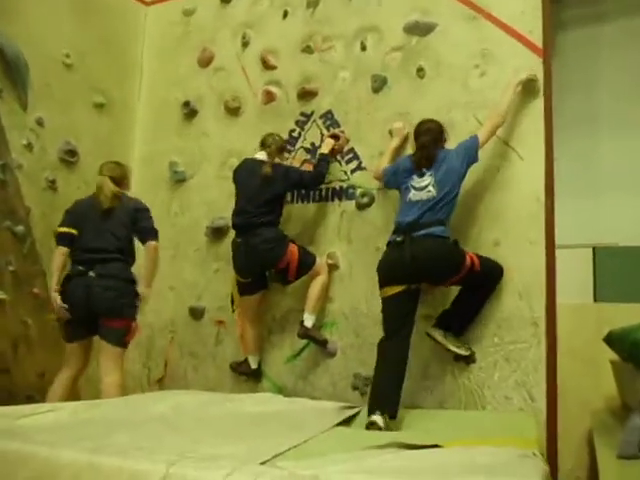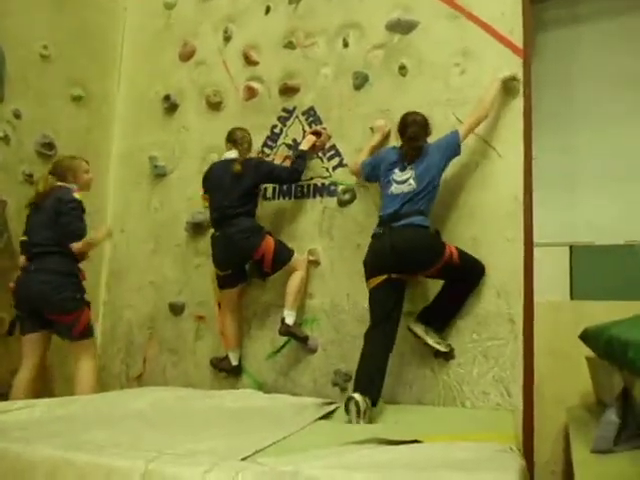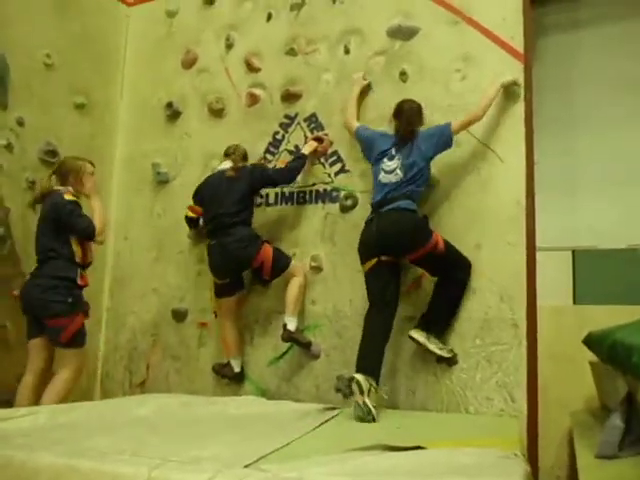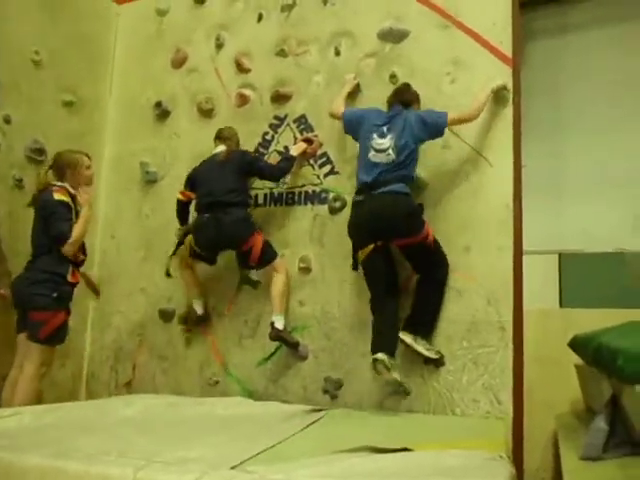
dt=0.5s
person 1, frame 1
left shoulder: (405, 166)
right shoulder: (456, 158)
left elbow: (378, 173)
right elbow: (495, 122)
left wrist: (396, 141)
right wrist: (516, 86)
left hip: (394, 257)
right hip: (433, 251)
left knee: (394, 338)
right knee: (491, 272)
left ankle: (379, 412)
right ankle: (447, 329)
person 1, frame 2
left shoulder: (386, 158)
right shoulder: (437, 152)
left elbow: (355, 169)
right elbow: (478, 117)
left wrist: (377, 138)
right wrist: (499, 83)
left hip: (380, 247)
right hip: (415, 240)
left knee: (381, 327)
right knee: (472, 271)
left ankle: (362, 394)
right ankle: (429, 323)
person 1, frame 3
left shoulder: (377, 141)
right shoulder: (426, 140)
left elbow: (350, 122)
right elbow: (474, 117)
left wrist: (357, 89)
right wrist: (499, 86)
left hip: (373, 231)
right hip: (405, 224)
left knee: (380, 309)
right knee: (458, 269)
left ankle: (364, 377)
right ankle: (428, 329)
person 1, frame 4
left shoulder: (366, 118)
right shoulder: (417, 119)
left elbow: (335, 110)
right elbow: (470, 114)
left wrist: (347, 87)
right wrist: (491, 90)
left hip: (361, 212)
right hip: (396, 207)
left knee: (383, 290)
right knee: (435, 268)
left ankle: (382, 353)
right ankle: (416, 331)
person 2, frame 1
left shoulder: (78, 207)
right shoulder: (135, 207)
left elbow: (62, 248)
right elbow: (151, 245)
left wrist: (55, 289)
right wrist: (146, 285)
left hip: (78, 288)
right hip: (115, 288)
left knee: (71, 367)
right knee: (111, 369)
person 2, frame 2
left shoulder: (38, 204)
right shoulder: (68, 197)
left elbow: (24, 254)
right elbow: (77, 245)
left wrist: (20, 289)
right wrist: (100, 236)
left hip: (28, 284)
right hip: (57, 284)
left knee: (30, 364)
right knee: (86, 355)
person 2, frame 3
left shoulder: (55, 203)
right shoulder: (63, 200)
right elbow: (98, 235)
left wrist: (76, 296)
right wrist: (94, 197)
left hip: (40, 290)
right hip: (57, 292)
left knee: (36, 369)
right knee: (71, 367)
person 2, frame 4
left shoulder: (60, 199)
right shoulder: (56, 197)
right elbow: (68, 246)
right wrist: (86, 210)
left hip: (34, 286)
right hip: (47, 289)
left knee: (22, 365)
right knee: (37, 366)
person 3, frame 1
left shoulder: (242, 168)
right shoulder: (282, 172)
right elbow: (316, 178)
right wrist: (325, 151)
left hip: (242, 248)
right hip: (269, 242)
left knee: (248, 313)
right knee: (322, 269)
left ankle: (252, 364)
right ankle: (308, 324)
person 3, frame 2
left shoulder: (213, 170)
right shoulder: (255, 166)
right elbow: (292, 174)
right wrist: (304, 148)
left hip: (220, 242)
right hip: (247, 235)
left knee: (228, 306)
right knee: (299, 264)
left ankle: (232, 361)
right ankle: (289, 322)
person 3, frame 3
left shoulder: (206, 184)
right shoulder: (250, 173)
left elbow: (192, 219)
right elbow: (286, 175)
left wrist: (201, 228)
right wrist: (305, 152)
left hip: (217, 252)
right hip: (244, 243)
left knee: (227, 314)
right knee: (297, 272)
left ankle: (234, 368)
right ankle: (291, 327)
person 3, frame 4
left shoulder: (199, 169)
right shoulder: (243, 158)
left elbow: (182, 202)
right elbow: (275, 173)
left wrist: (185, 226)
right wrist: (294, 152)
left hip: (207, 227)
right hip: (237, 223)
left knee: (184, 258)
right knee: (279, 268)
left ankle: (199, 312)
right ankle: (278, 326)
